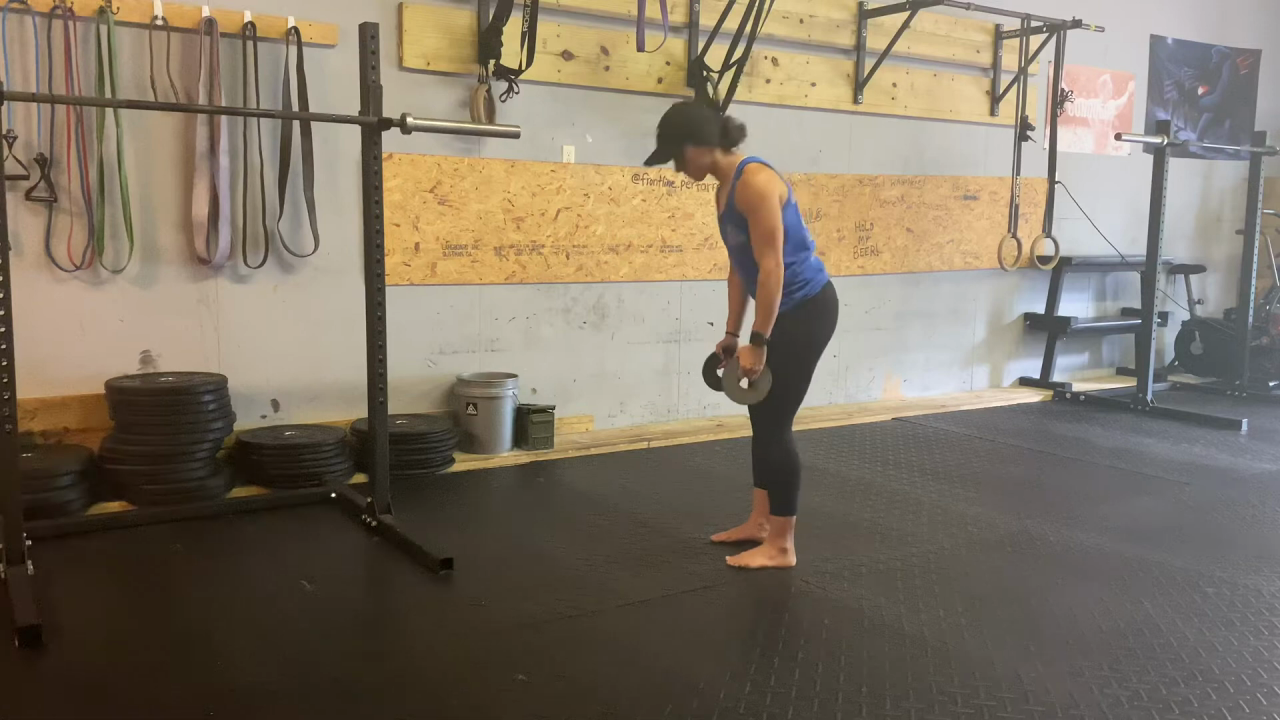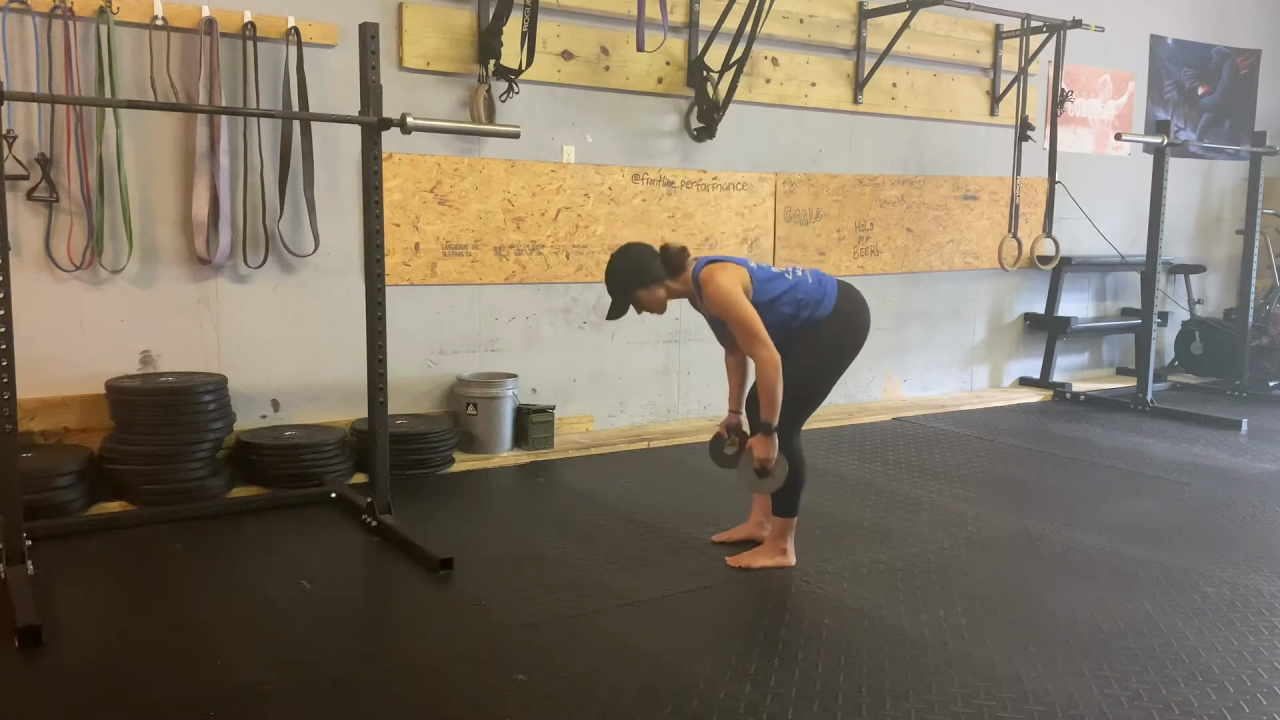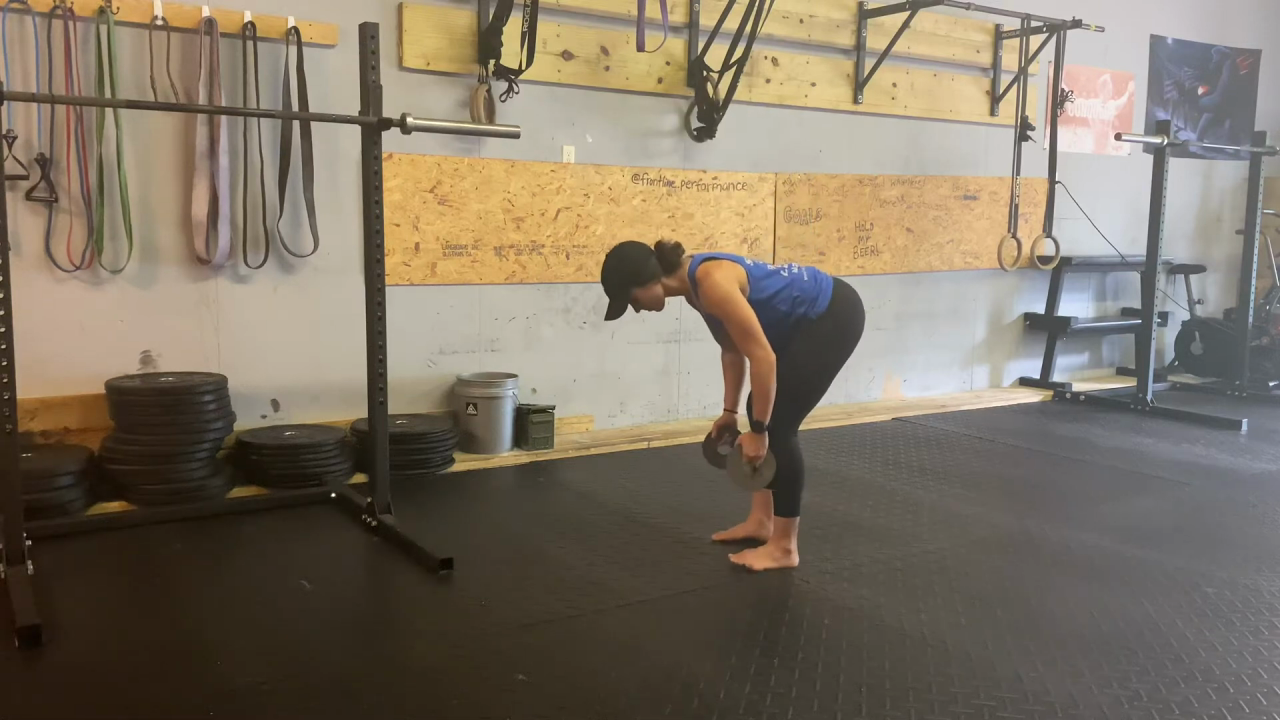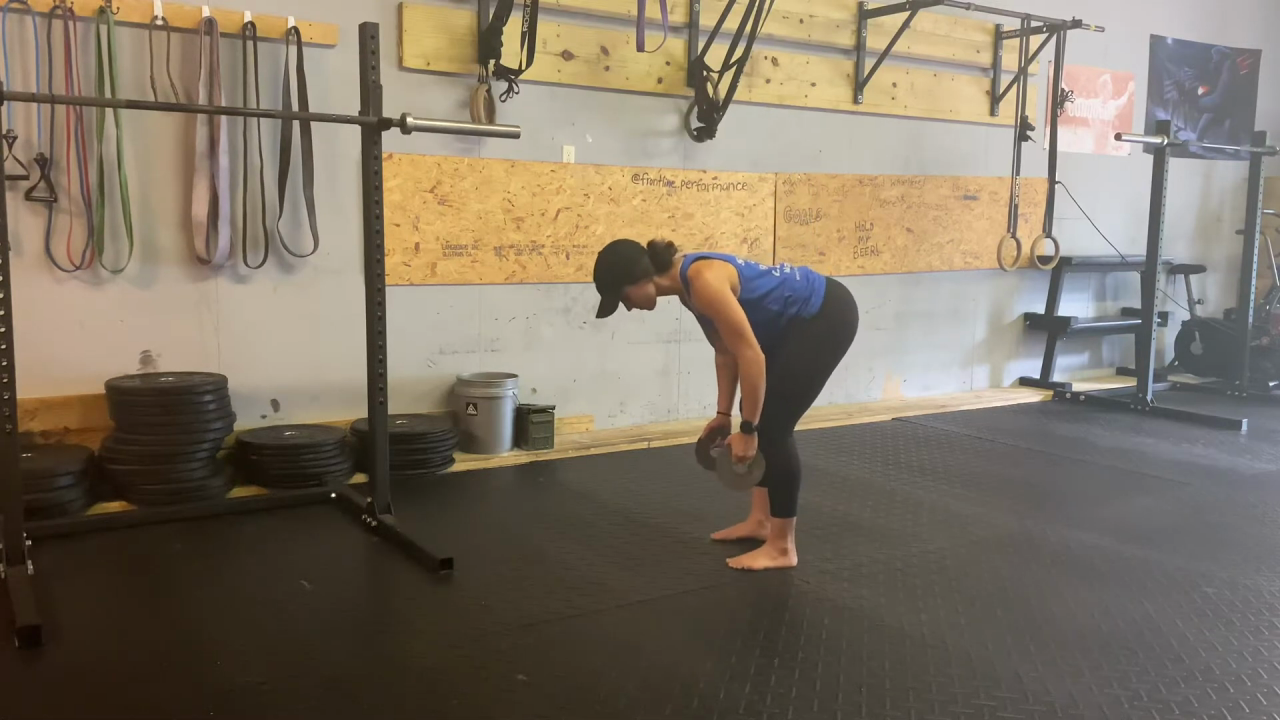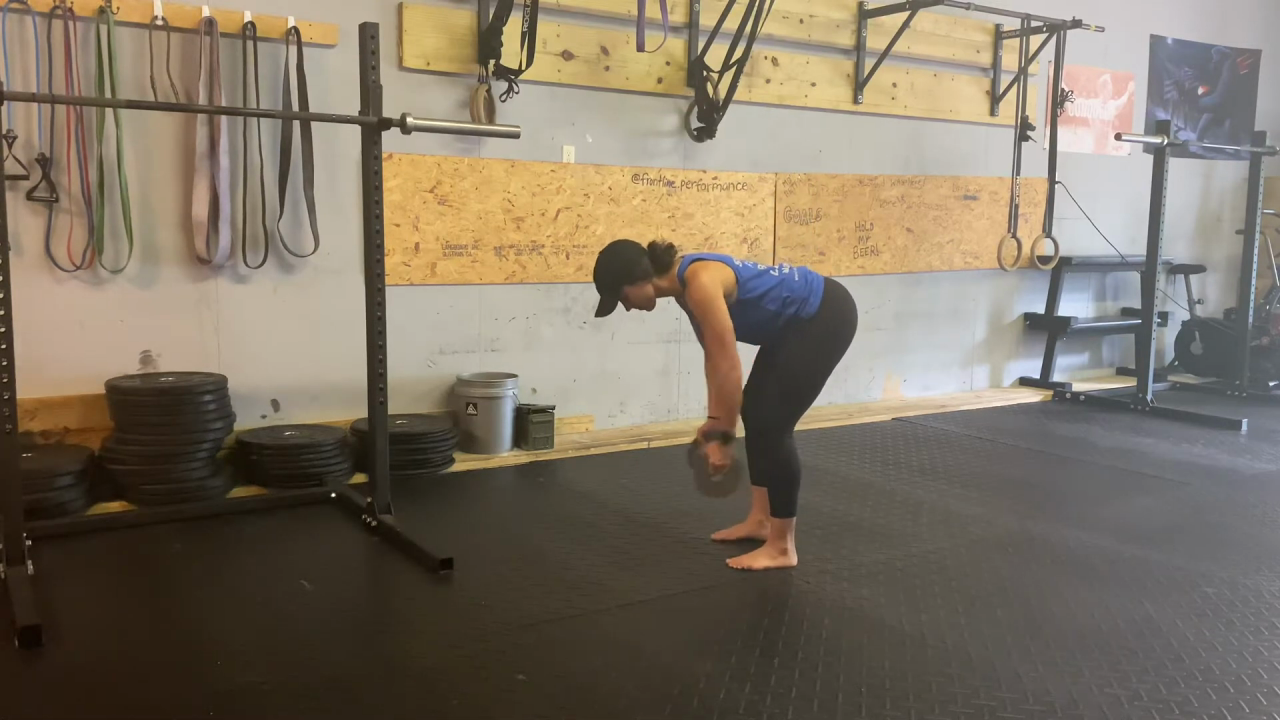
dt=0.5s
person 1, frame 1
left shoulder: (754, 181)
right shoulder: (725, 185)
left elbow: (772, 269)
right elbow: (740, 267)
left wrist: (758, 344)
right wrist: (732, 333)
left hip: (806, 309)
right hip: (787, 309)
left knee: (774, 422)
right knee: (762, 417)
left ankle: (781, 545)
right ankle: (760, 522)
person 1, frame 2
left shoulder: (715, 285)
right shoulder: (696, 285)
left elbow: (768, 359)
right elbow: (735, 350)
left wrist: (768, 432)
right wrist: (734, 411)
left hip: (840, 318)
right hip: (813, 322)
left knee: (782, 425)
right knee: (760, 411)
left ankle: (781, 546)
right ankle: (760, 521)
person 1, frame 3
left shoulder: (711, 282)
right shoulder: (692, 281)
left elbow: (763, 356)
right elbow: (732, 348)
left wrist: (758, 430)
right wrist: (730, 411)
left hip: (834, 316)
right hip: (808, 318)
left knee: (778, 424)
right knee: (762, 411)
left ankle: (784, 547)
right ankle: (762, 521)
person 1, frame 4
left shoulder: (703, 282)
right shoulder: (686, 281)
left elbow: (752, 356)
right elbow: (726, 350)
left wrist: (748, 430)
right wrist: (724, 413)
left hip: (827, 316)
right hip: (802, 318)
left knee: (773, 424)
right knee: (758, 416)
left ankle: (782, 547)
right ankle: (760, 520)
person 1, frame 5
left shoulder: (700, 283)
right shoulder: (684, 283)
left elbow: (728, 368)
right elbow: (714, 358)
left wrist: (724, 439)
right wrist: (715, 420)
left hip: (827, 316)
right hip: (798, 320)
left knee: (772, 423)
right knee: (753, 411)
left ankle: (782, 546)
right ankle: (759, 519)
